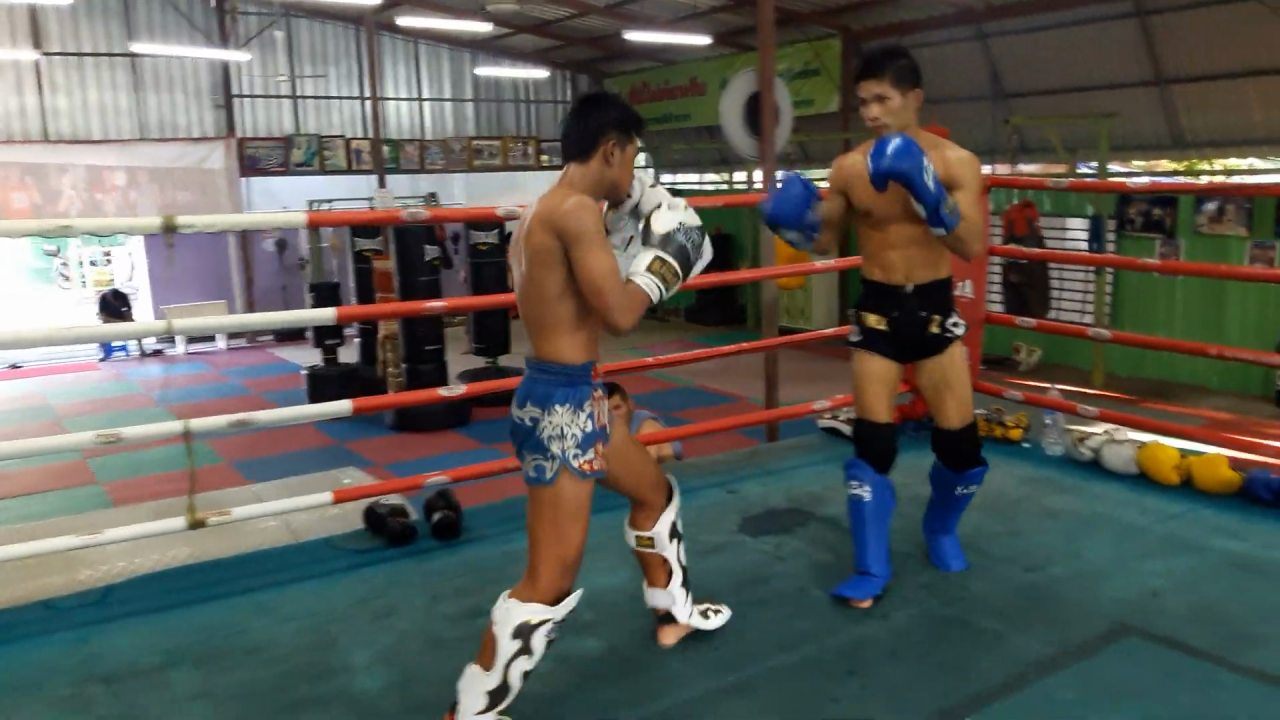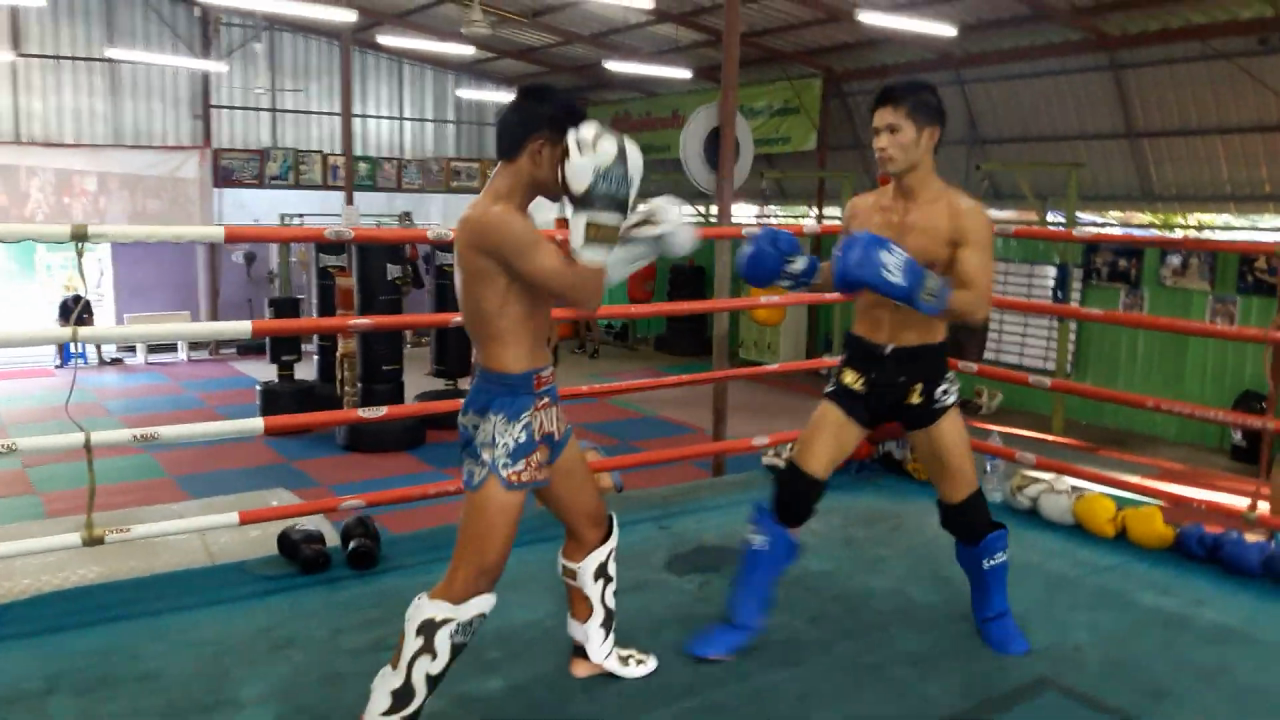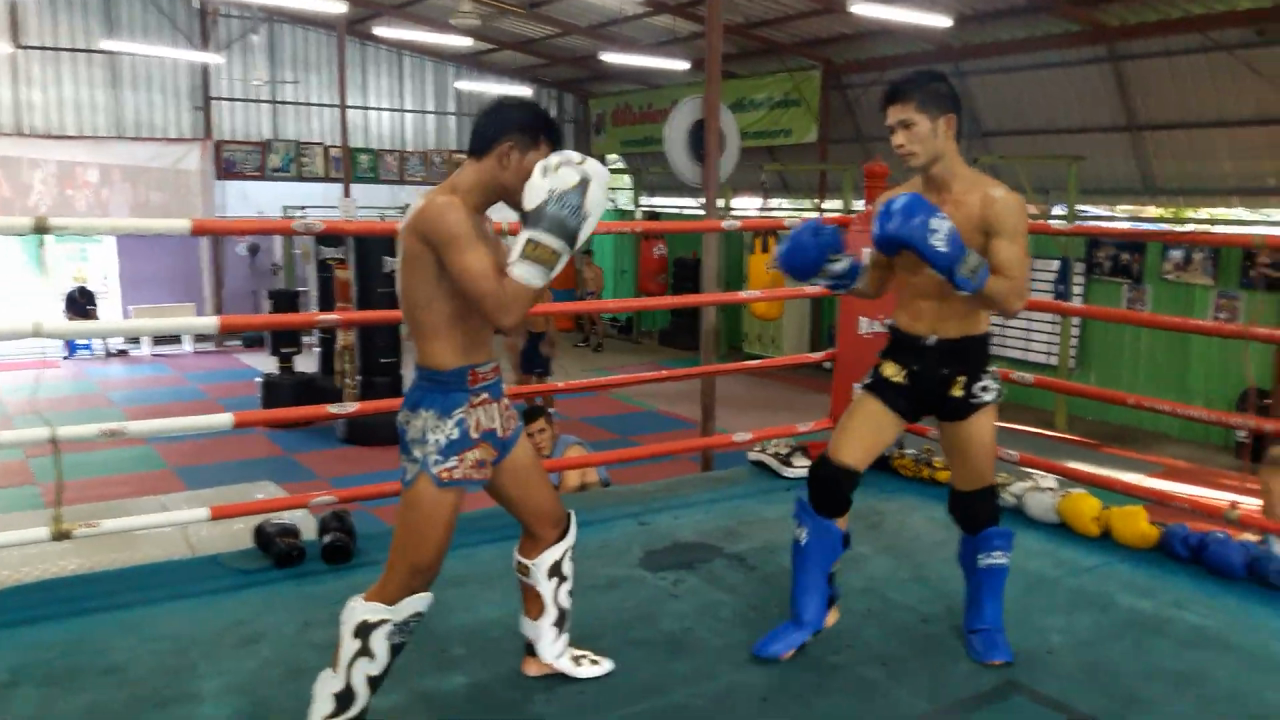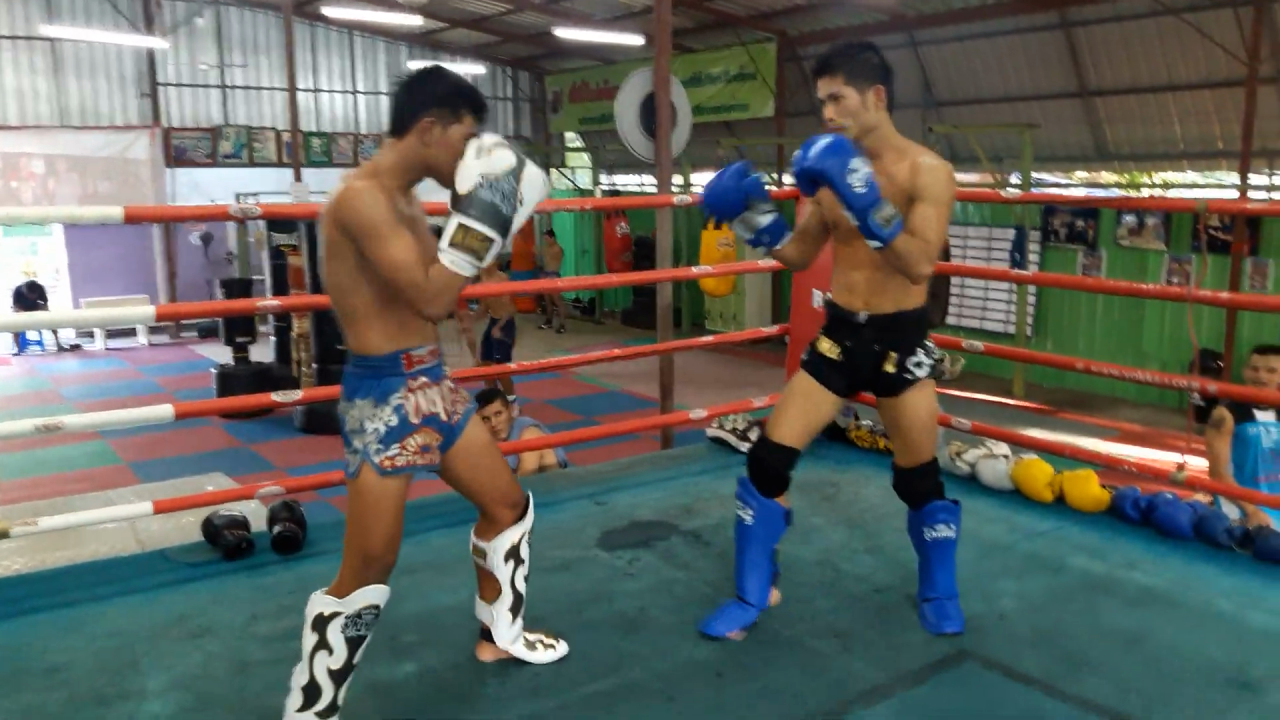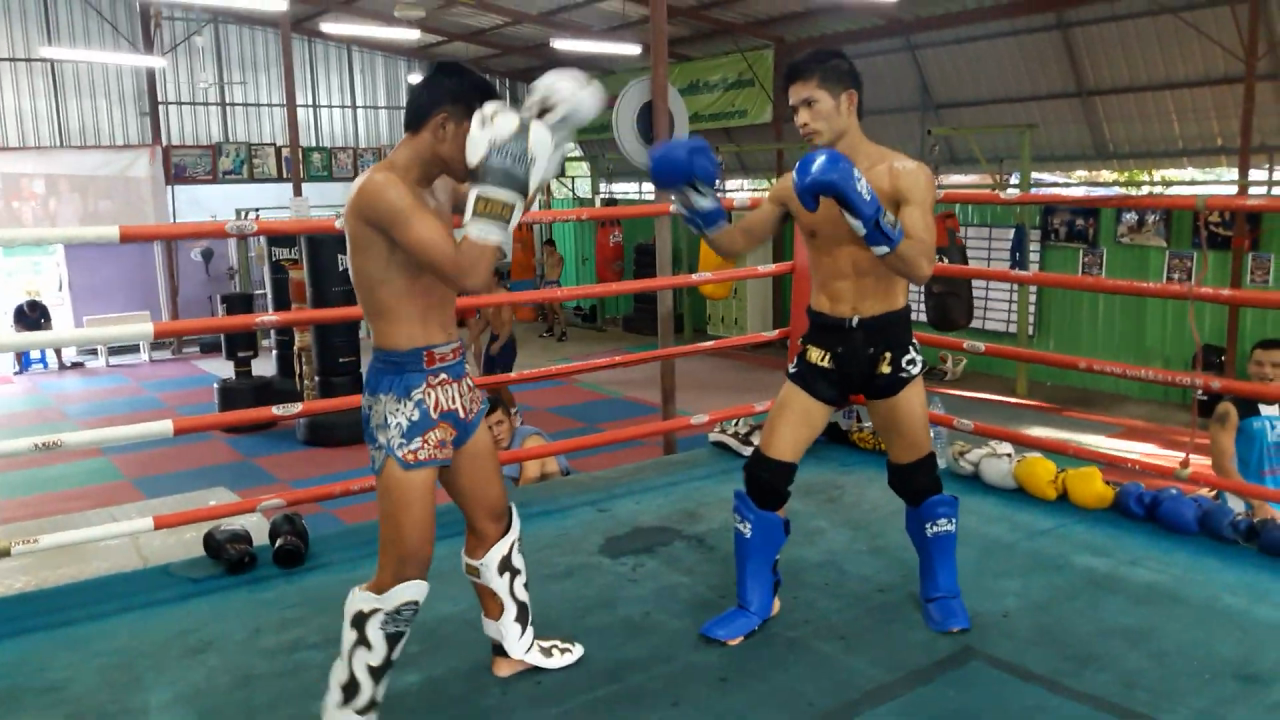
dt=0.5s
person 1, frame 1
left shoulder: (546, 208)
right shoulder: (574, 209)
right elbow: (619, 315)
left wrist: (632, 212)
right wrist: (667, 254)
left hip: (570, 396)
right hip: (561, 402)
left knee: (655, 494)
right knee: (550, 582)
left ankle: (672, 611)
person 1, frame 2
left shoulder: (509, 215)
right shoulder: (494, 219)
left elbow: (572, 274)
right elbow: (582, 293)
left wrist: (646, 237)
right wrist: (599, 200)
left hip: (539, 405)
right hip: (506, 415)
left knee: (592, 527)
right knee: (468, 585)
left ankle: (594, 648)
person 1, frame 3
left shoulder: (476, 217)
right shoulder: (442, 211)
left elbow: (504, 293)
right elbow: (506, 311)
left wrist: (564, 222)
right wrist: (548, 223)
left hip: (488, 400)
right hip: (443, 409)
left knee: (550, 523)
right knee: (407, 582)
left ankle: (545, 647)
person 1, frame 4
left shoulder: (403, 200)
right shoulder: (360, 199)
left elbow: (435, 281)
right elbow: (434, 298)
left wrist: (492, 214)
right wrist: (484, 211)
left hip: (434, 384)
right hip: (381, 396)
left knee: (508, 505)
right knee: (366, 574)
left ankle: (500, 631)
person 1, frame 5
left shoulder: (427, 187)
right shoulder: (381, 188)
left elbow: (506, 202)
right elbow: (469, 273)
left wrist: (537, 135)
right wrist: (495, 176)
left hip: (452, 380)
right hip: (405, 389)
left knee: (493, 521)
right knee: (405, 571)
left ankle: (512, 643)
person 2, frame 1
left shoulder: (955, 162)
right shoulder: (848, 168)
left elbow: (973, 247)
right elbow: (830, 239)
left wrist: (930, 196)
right wrist: (799, 224)
left hip: (935, 308)
right hip: (877, 309)
left knee: (959, 440)
right knee: (874, 441)
left ankle: (940, 530)
right ankle: (872, 569)
person 2, frame 2
left shoulder: (963, 216)
right shoulder: (861, 209)
left elbow: (978, 308)
left wrist: (911, 283)
right wrist: (794, 267)
left hip: (925, 374)
right hip: (861, 367)
left knee: (966, 506)
right knee: (795, 488)
left ankle: (994, 615)
right ankle: (741, 620)
person 2, frame 3
left shoulder: (997, 204)
right shoulder: (892, 205)
left elbow: (1013, 299)
left wrist: (952, 255)
right wrist: (834, 266)
left hip: (964, 364)
right hip: (900, 358)
left knee: (977, 503)
right knee: (830, 477)
left ankle: (984, 624)
right ankle: (808, 615)
person 2, frame 4
left shoulder: (928, 172)
right shoulder: (828, 168)
left elbow: (920, 266)
right elbow: (799, 255)
left wrist: (866, 203)
right wrist: (753, 213)
left hip: (900, 341)
right hip: (837, 335)
left knee: (920, 479)
right knee: (769, 459)
left ankle: (938, 593)
right ankle: (753, 594)
person 2, frame 5
left shoulder: (905, 175)
right shoulder: (796, 184)
left elbow: (920, 267)
right elbow: (736, 244)
left wrist: (866, 211)
right wrist: (696, 196)
left hip: (887, 340)
right hip: (823, 342)
left knee: (918, 478)
right knee: (765, 474)
left ankle: (941, 592)
right ankle: (756, 602)
